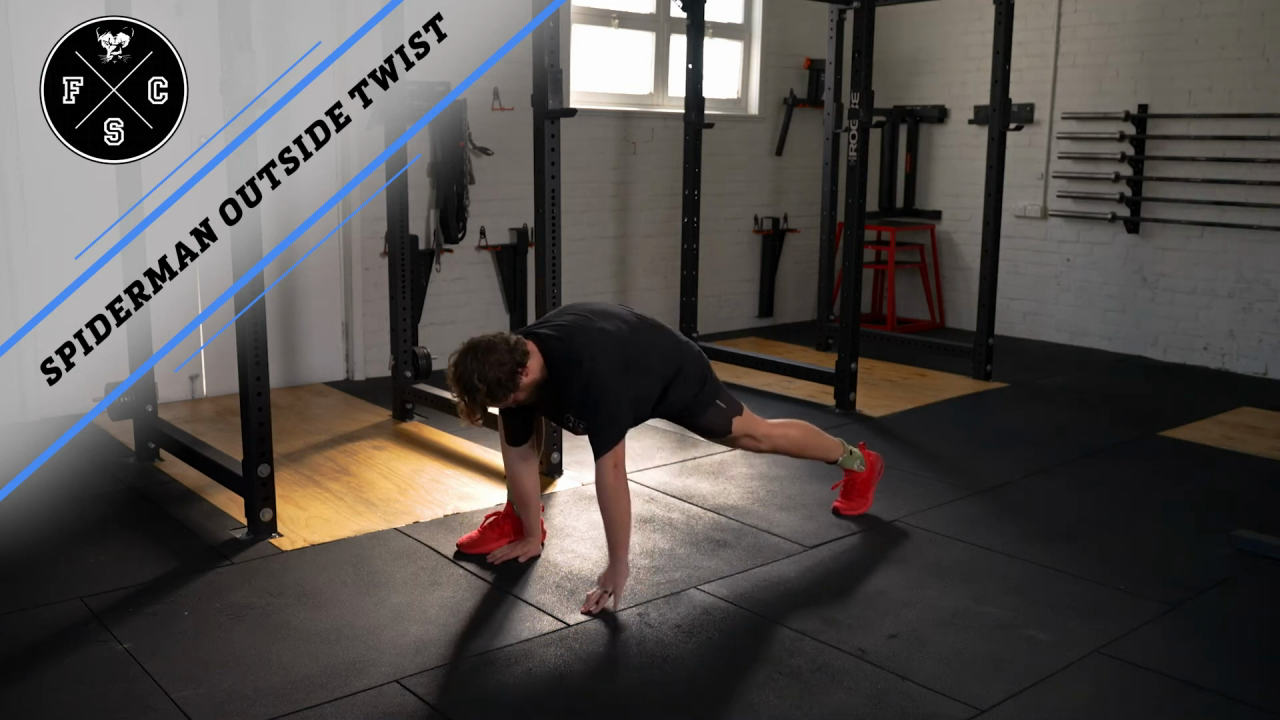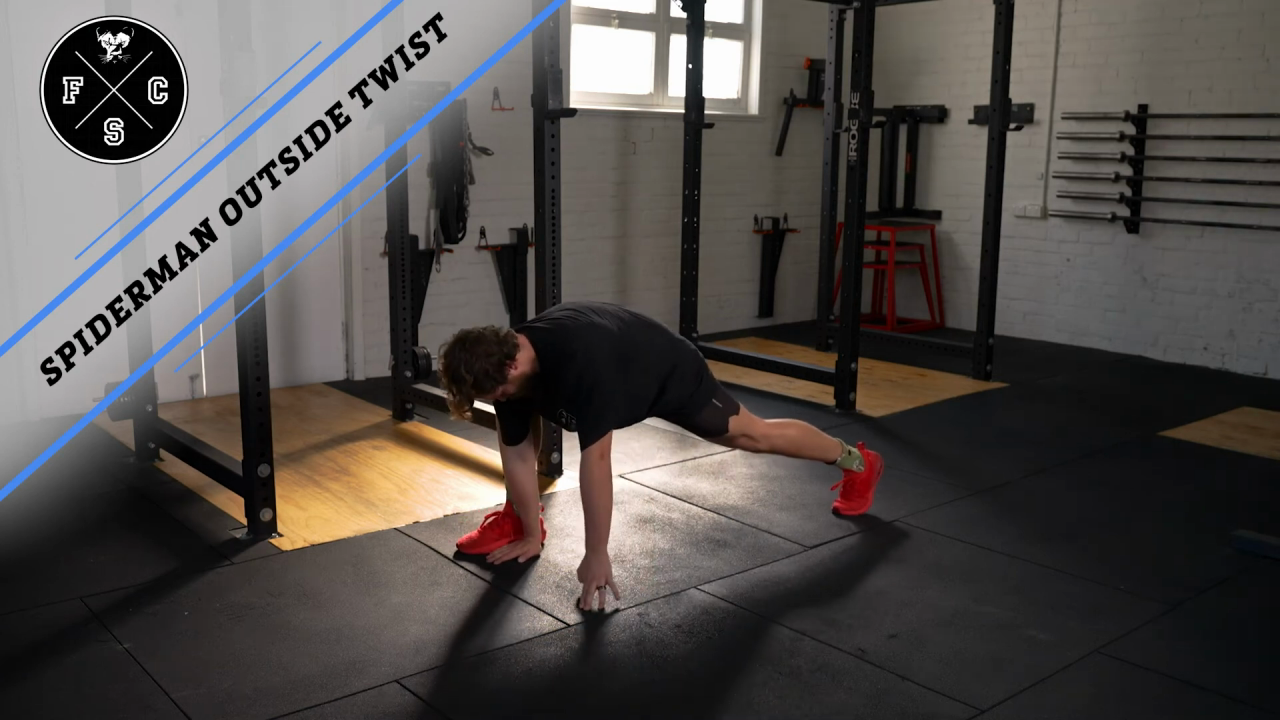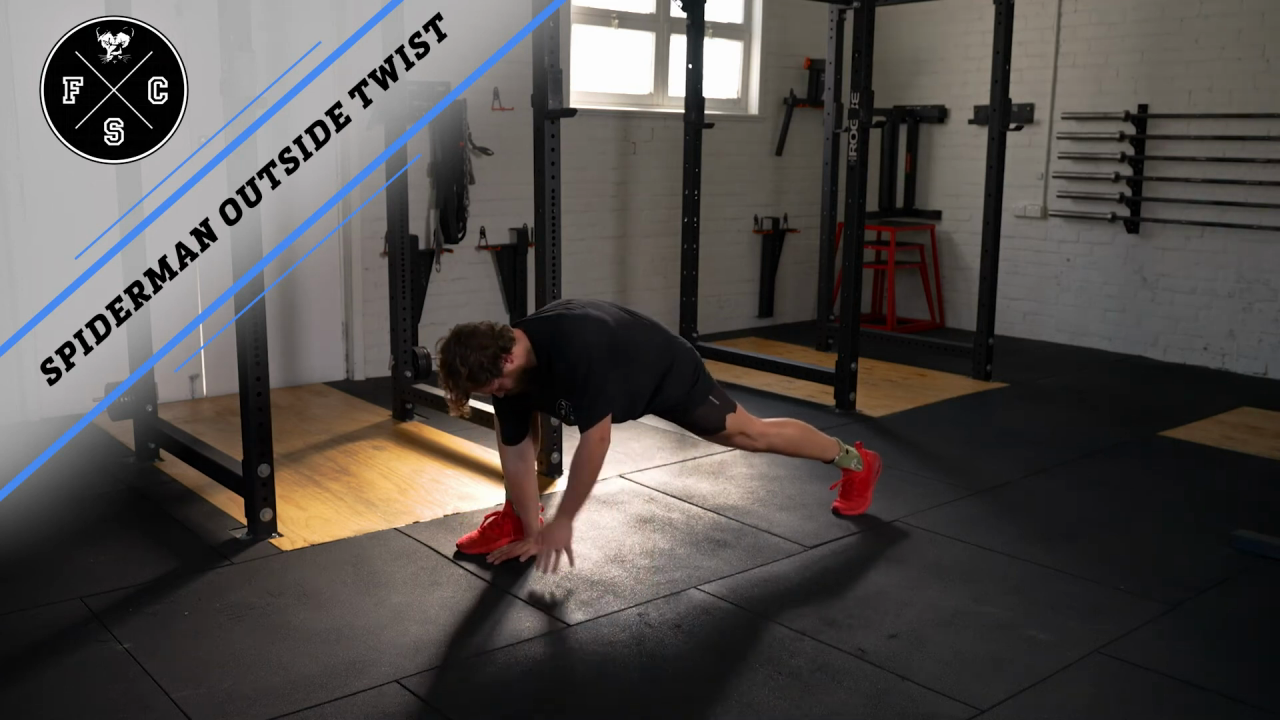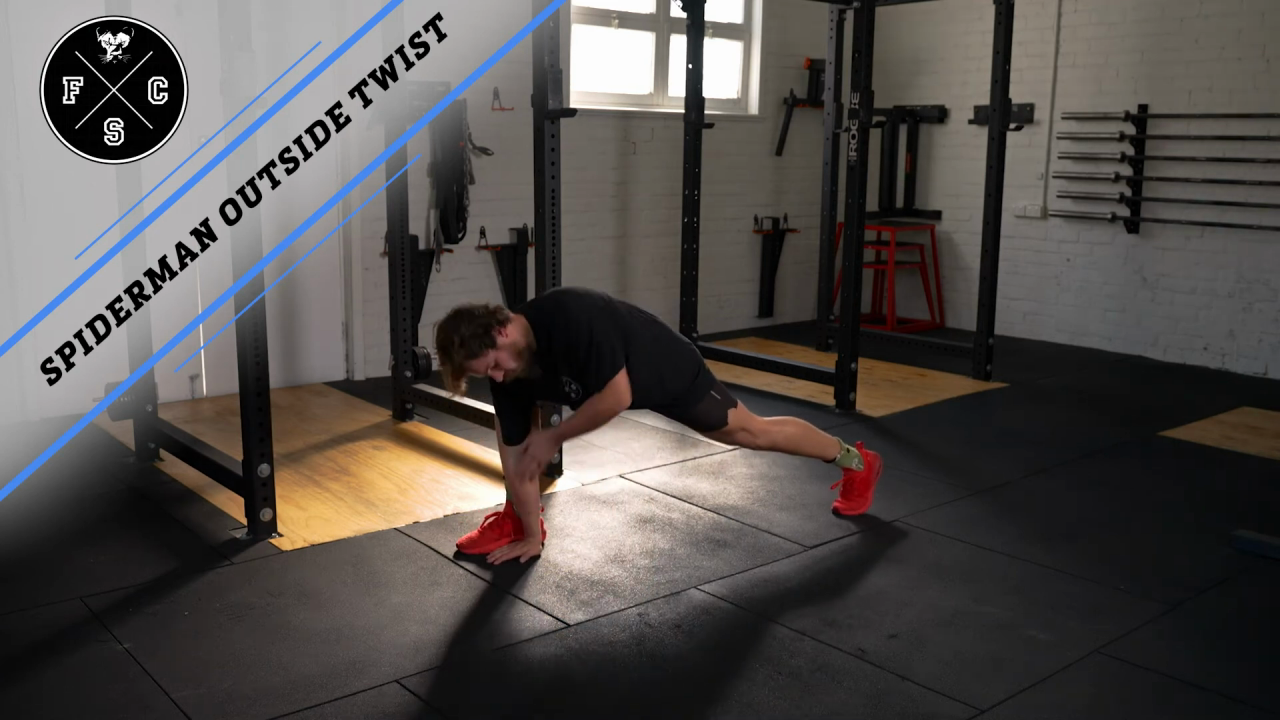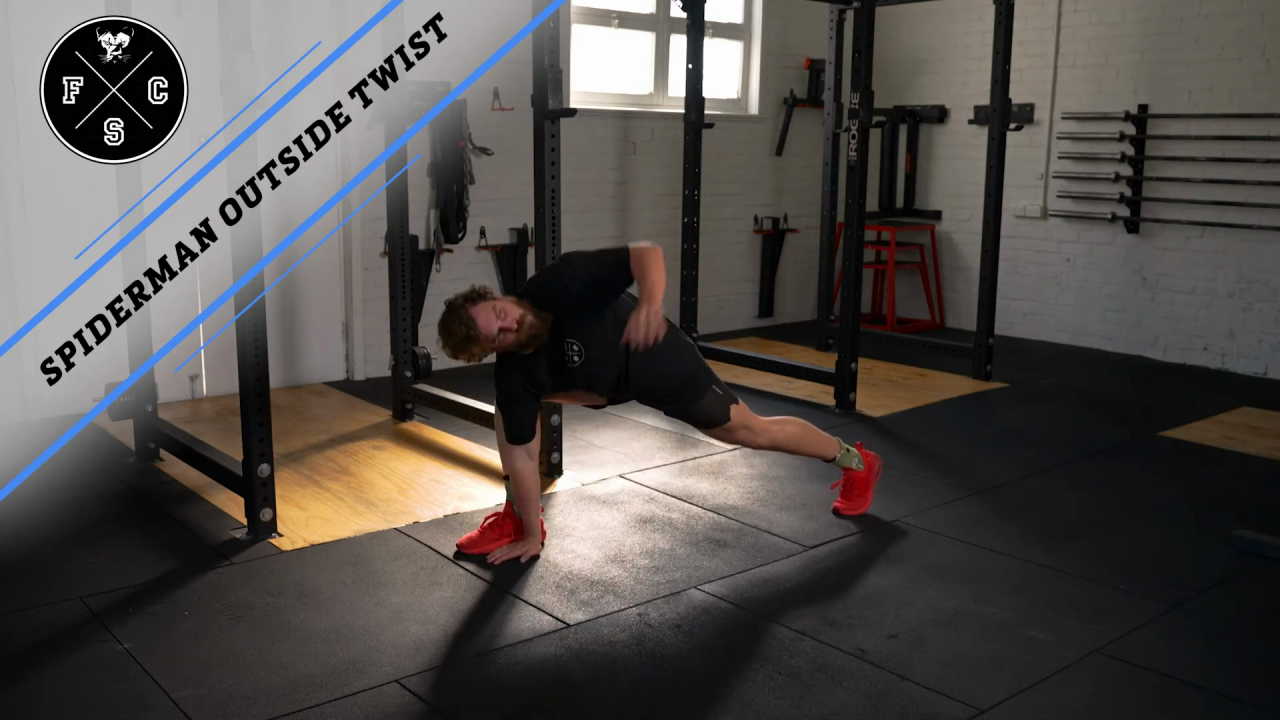
dt=0.4s
person 1, frame 1
left shoulder: (588, 372)
right shoulder: (512, 363)
left elbow: (610, 471)
right elbow: (520, 453)
left wrist: (618, 564)
right wrist: (530, 534)
left hip: (675, 374)
right hip: (626, 362)
left knee: (753, 434)
right knee: (520, 429)
left ankle: (856, 461)
right ankle: (515, 518)
person 1, frame 2
left shoulder: (581, 362)
right shoulder: (507, 361)
left elbow: (596, 461)
right elbow: (517, 453)
left wrist: (597, 555)
right wrist: (530, 534)
left hip: (671, 373)
right hip: (625, 371)
left knee: (751, 434)
right knee: (523, 427)
left ankle: (856, 461)
right ankle: (514, 519)
person 1, frame 3
left shoulder: (576, 348)
right shoulder: (505, 363)
left elbow: (595, 442)
right elbow: (516, 449)
left wrist: (563, 522)
right wrist: (529, 531)
left hip: (670, 374)
right hip: (621, 378)
left knee: (749, 433)
right knee: (521, 419)
left ankle: (854, 460)
right ankle: (513, 514)
person 1, frame 4
left shoulder: (572, 318)
right shoulder: (505, 365)
left elbow: (616, 399)
right elbow: (518, 450)
left wrist: (554, 438)
right wrist: (529, 534)
left hip: (670, 371)
right hip: (609, 385)
left knee: (749, 430)
right knee: (517, 418)
left ankle: (854, 459)
right ankle: (516, 515)
person 1, frame 5
left shoulder: (563, 280)
right shoulder: (514, 370)
left elbow: (647, 256)
right elbow: (522, 454)
left wrist: (648, 305)
right wrist: (530, 534)
left hip: (667, 366)
right hip: (611, 377)
left knee: (751, 430)
right knee: (514, 412)
left ankle: (853, 460)
right ankle: (514, 516)
